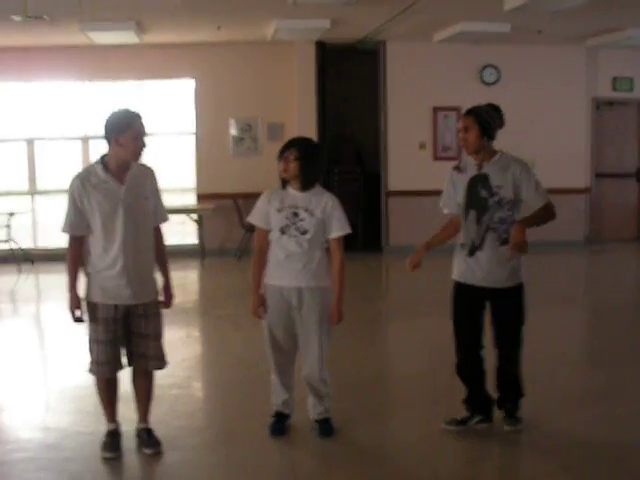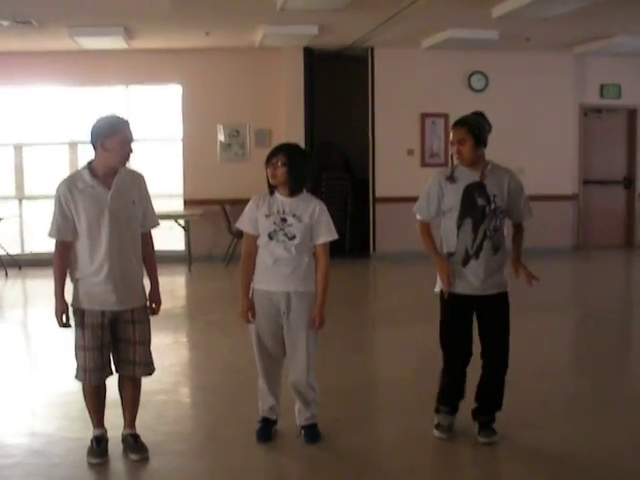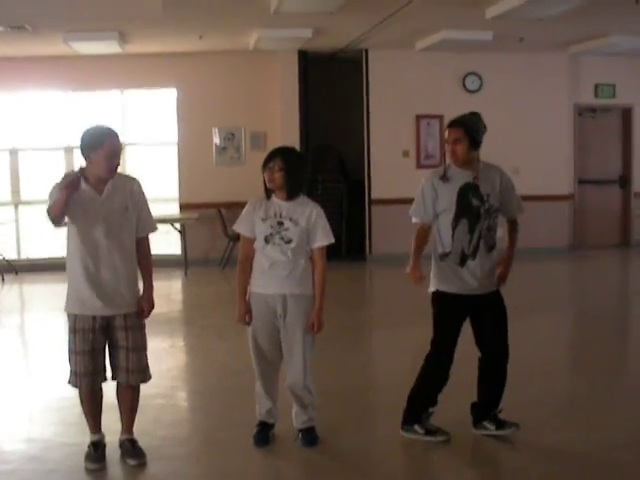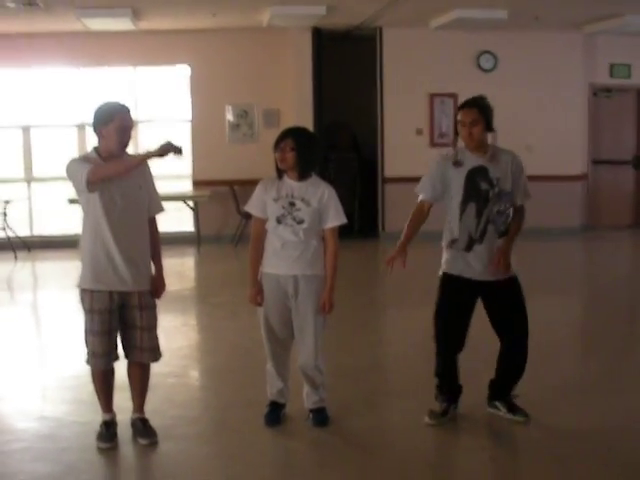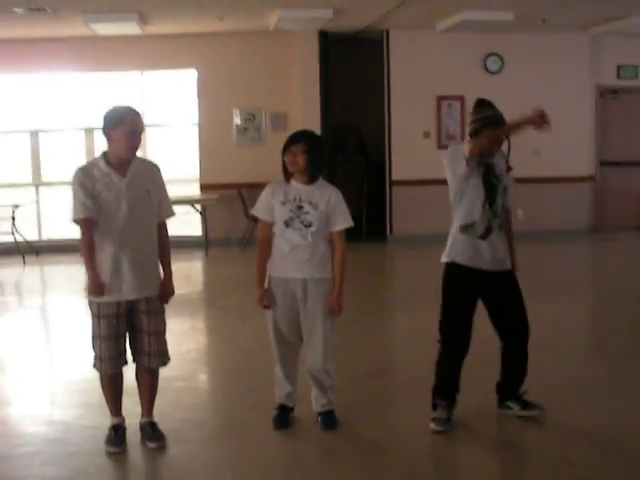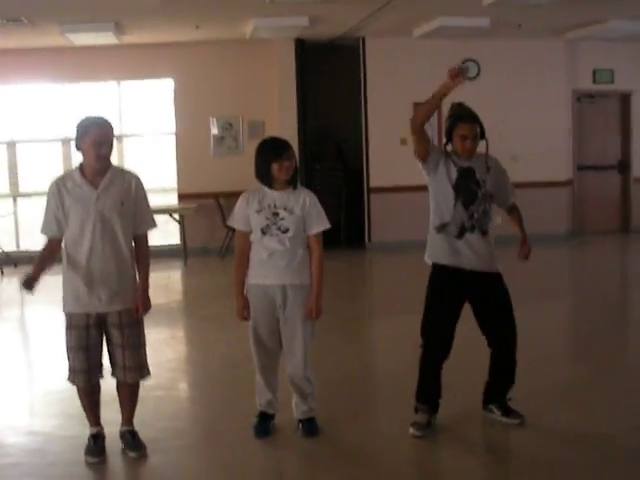
dt=0.7s
person 1, frame 1
left shoulder: (146, 177)
right shoulder: (83, 183)
left elbow: (155, 232)
right elbow: (76, 241)
left wrist: (166, 278)
right wrist: (72, 290)
left hip: (143, 290)
right hip: (103, 293)
left knee: (145, 362)
right knee: (105, 365)
left ankle: (144, 426)
right ankle: (112, 428)
person 1, frame 2
left shoulder: (135, 183)
right shoulder: (70, 188)
left elbow: (145, 238)
right elbow: (63, 246)
left wrist: (155, 285)
right wrist: (59, 296)
left hip: (131, 296)
right hip: (90, 298)
left knee: (132, 368)
right knee: (92, 372)
left ankle: (130, 432)
right ankle: (98, 434)
person 1, frame 3
left shoulder: (131, 188)
right shoulder: (67, 191)
left elbow: (141, 241)
right elbow: (54, 216)
left wrist: (148, 289)
right wrist: (68, 191)
left hip: (126, 299)
right hip: (84, 302)
left knee: (130, 373)
right knee: (87, 376)
left ankle: (127, 437)
right ankle: (96, 439)
person 1, frame 4
left shoulder: (140, 169)
right shoulder: (80, 167)
left elbow: (150, 221)
right elbow: (103, 174)
left wrist: (158, 270)
right wrist: (152, 155)
left hip: (138, 277)
right hip: (99, 278)
left knee: (141, 352)
right knee: (100, 355)
left ankle: (139, 416)
right ankle: (108, 418)
person 1, frame 5
left shoulder: (151, 172)
right shoulder: (87, 176)
left elbow: (160, 227)
right elbow: (86, 228)
left wrist: (167, 275)
right wrist: (93, 274)
left hip: (147, 284)
right hip: (108, 287)
left knee: (150, 357)
right knee: (109, 360)
left ankle: (148, 420)
right ankle: (116, 423)
person 1, frame 6
left shoulder: (130, 184)
right shoulder: (61, 188)
left elbow: (140, 241)
right elbow: (54, 242)
left wrist: (143, 289)
right wrist: (36, 271)
left hip: (122, 296)
right hip: (79, 299)
left knee: (130, 370)
right knee: (84, 373)
left ankle: (128, 429)
right ankle: (95, 432)
person 2, frame 1
left shoulder: (515, 169)
right shoulder: (458, 173)
left elbow: (547, 211)
right elbow: (455, 223)
left wrist: (522, 223)
right wrist: (424, 249)
left hip: (506, 277)
right hip: (467, 276)
left knee: (508, 345)
right knee: (466, 348)
left ankle: (510, 405)
right ankle: (478, 407)
person 2, frame 2
left shoulder: (506, 179)
right shoulder: (443, 180)
left elbow: (517, 224)
right elbow: (424, 224)
left wrist: (517, 259)
right wrist: (439, 261)
left hip: (494, 285)
right hip: (456, 285)
left knee: (496, 355)
right knee: (455, 353)
left ankle: (485, 416)
right ankle: (446, 408)
person 2, frame 3
left shoulder: (497, 178)
right shoulder: (436, 181)
left elbow: (512, 219)
right elbow: (423, 227)
left wrist: (509, 256)
right wrist: (415, 260)
left hip: (487, 285)
right hip: (448, 286)
left knee: (496, 353)
right knee: (441, 353)
left ankle: (485, 415)
right ankle: (414, 417)
person 2, frame 4
left shoulder: (509, 162)
right shoulder: (446, 165)
left elbow: (519, 210)
right elbow: (424, 206)
left wrist: (507, 246)
right wrist: (403, 244)
left hip: (499, 271)
right hip: (457, 270)
left knee: (516, 338)
right knee: (447, 339)
left ankle: (500, 396)
right ankle: (447, 397)
person 2, frame 5
left shoulder: (501, 162)
right shoulder: (459, 158)
right elbow: (479, 143)
left wrist: (512, 253)
right wrist: (528, 122)
left hip: (497, 265)
right hip: (463, 263)
left knee: (517, 331)
right knee: (455, 338)
left ankle: (509, 395)
right ankle: (443, 403)
person 2, frame 6
left shoulder: (491, 167)
right shoulder: (436, 163)
left elbow: (508, 204)
right elbow: (416, 125)
left wrist: (523, 233)
right wrist: (446, 88)
left hip: (485, 269)
right hip: (447, 268)
left knee: (505, 338)
right knee: (435, 342)
left ankle: (495, 400)
right ankle: (425, 407)
person 3, frame 1
left shoulder: (326, 202)
right shoulder: (270, 200)
left elbow: (336, 254)
right elbow: (260, 248)
left wrist: (337, 299)
right wrist: (256, 291)
left hip: (313, 289)
right hip: (276, 288)
left knee: (315, 357)
right knee: (280, 355)
left ankle: (321, 412)
right ankle: (282, 409)
person 3, frame 2
left shoulder: (314, 208)
right shoulder: (258, 205)
left elbow: (322, 259)
right elbow: (248, 254)
left wrist: (320, 304)
right wrist: (244, 297)
left hip: (300, 294)
right hip: (264, 293)
left knee: (302, 363)
right knee: (267, 360)
left ankle: (308, 418)
right ankle: (268, 415)
person 3, frame 3
left shoulder: (311, 212)
right shoulder: (255, 209)
left elbow: (319, 262)
right elbow: (245, 257)
left wrist: (318, 307)
right wrist: (241, 299)
left hip: (297, 297)
right hip: (261, 296)
left knee: (298, 367)
right knee: (264, 364)
left ankle: (305, 421)
right ankle: (265, 419)
person 3, frame 4
left shoulder: (323, 192)
right shoulder: (267, 189)
left elbow: (331, 243)
right elbow: (257, 237)
left wrist: (329, 288)
right wrist: (253, 281)
left hip: (309, 278)
right hip: (273, 277)
left knee: (310, 348)
right knee: (275, 344)
left ankle: (316, 401)
right ankle: (276, 399)
person 3, frame 5
left shoulder: (330, 195)
right shoulder: (274, 192)
left elbow: (338, 246)
right elbow: (263, 241)
left wrist: (337, 291)
right wrist: (260, 284)
left hip: (317, 281)
right hip: (281, 280)
left knee: (319, 350)
right knee: (284, 347)
left ankle: (324, 404)
right ankle: (285, 402)
person 3, frame 6
left shoulder: (305, 199)
right shoulder: (249, 201)
left elbow: (316, 250)
right elbow: (241, 251)
left wrist: (316, 294)
right wrist: (239, 294)
left hip: (296, 287)
right hip: (259, 288)
left knee: (299, 356)
right knee: (264, 354)
left ankle: (306, 411)
right ankle: (266, 410)
